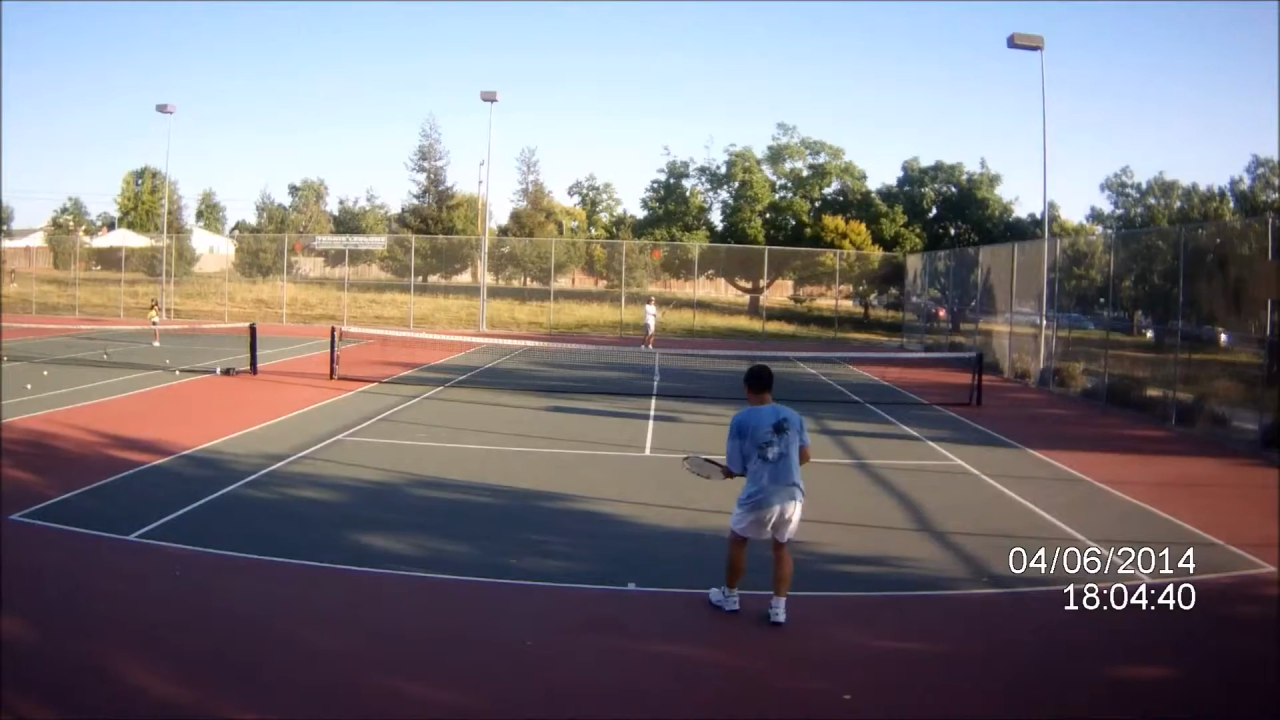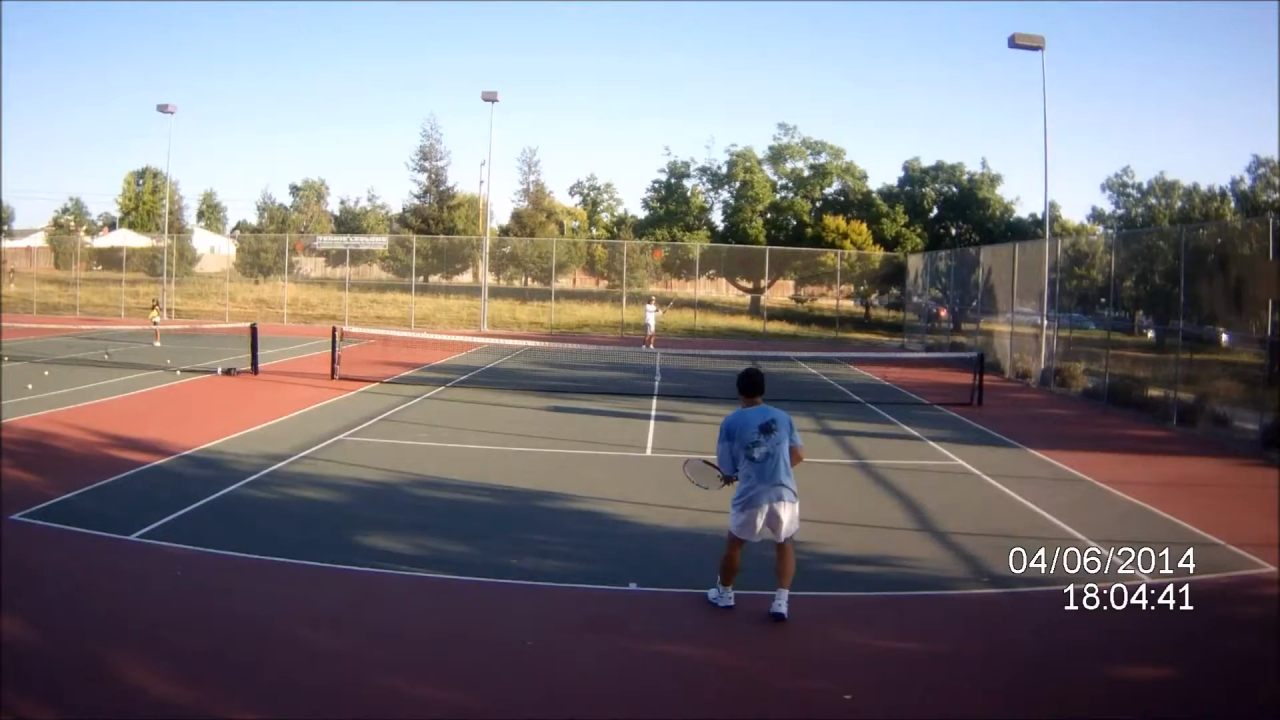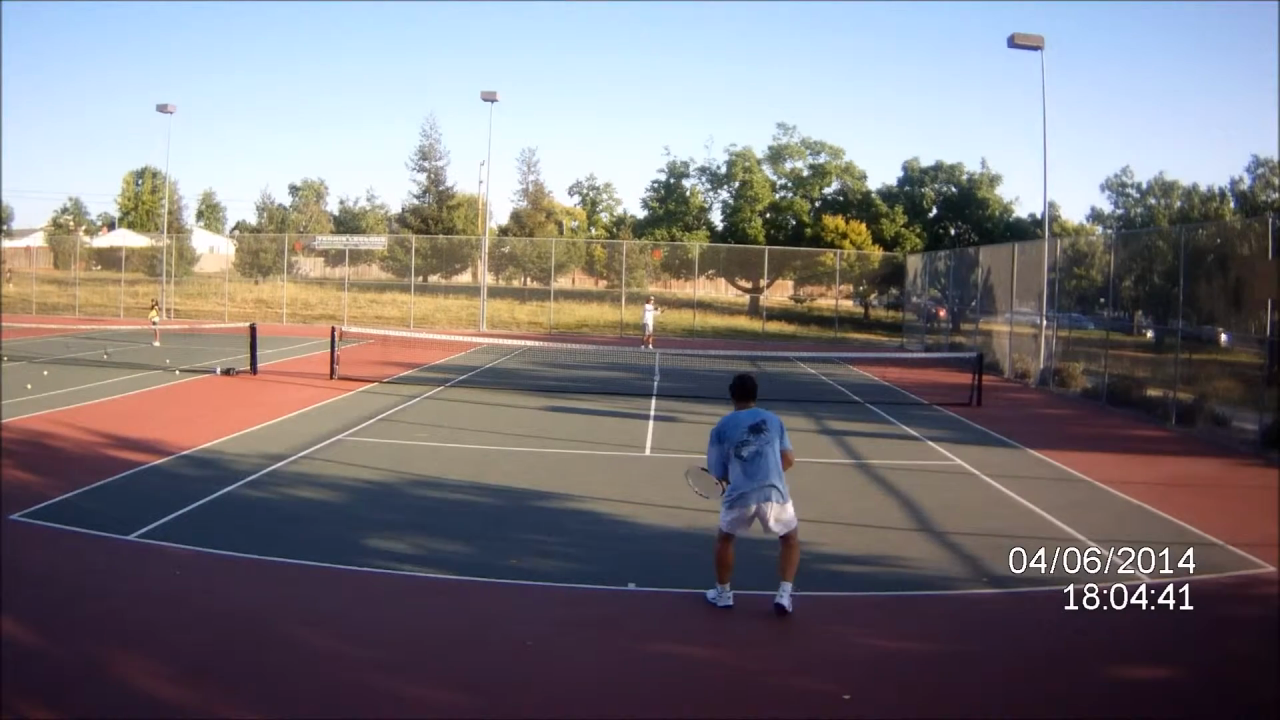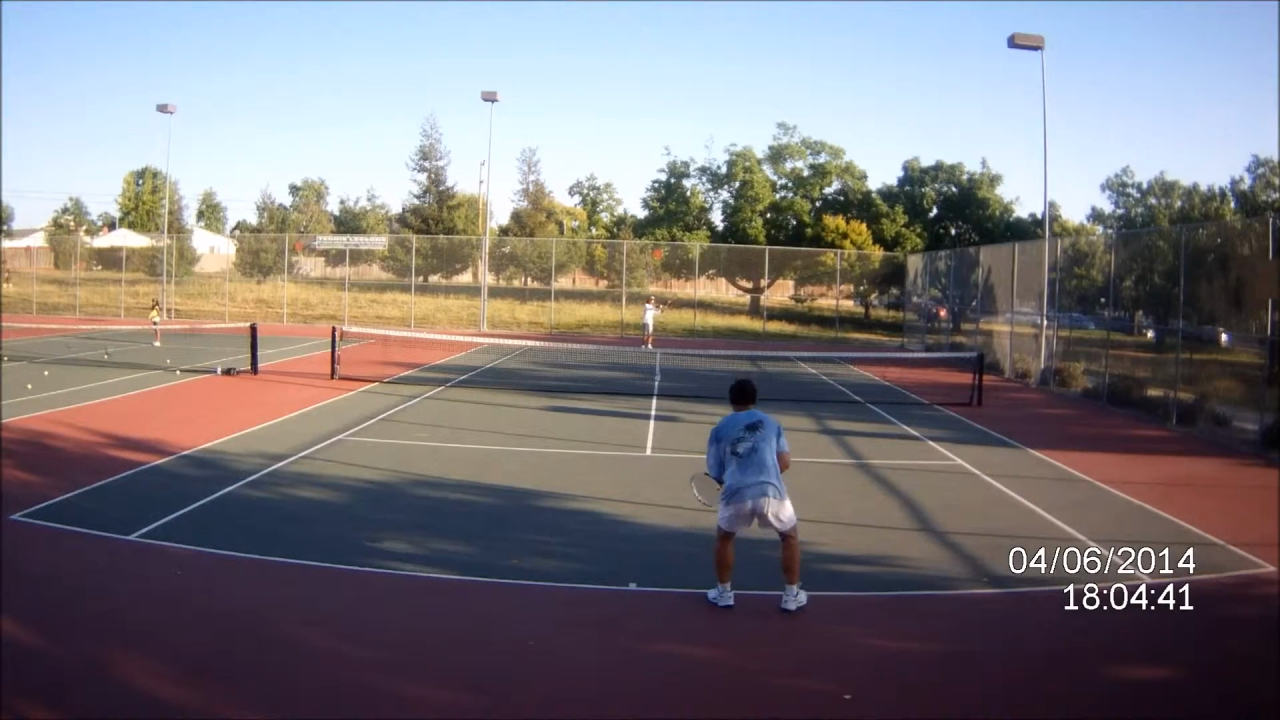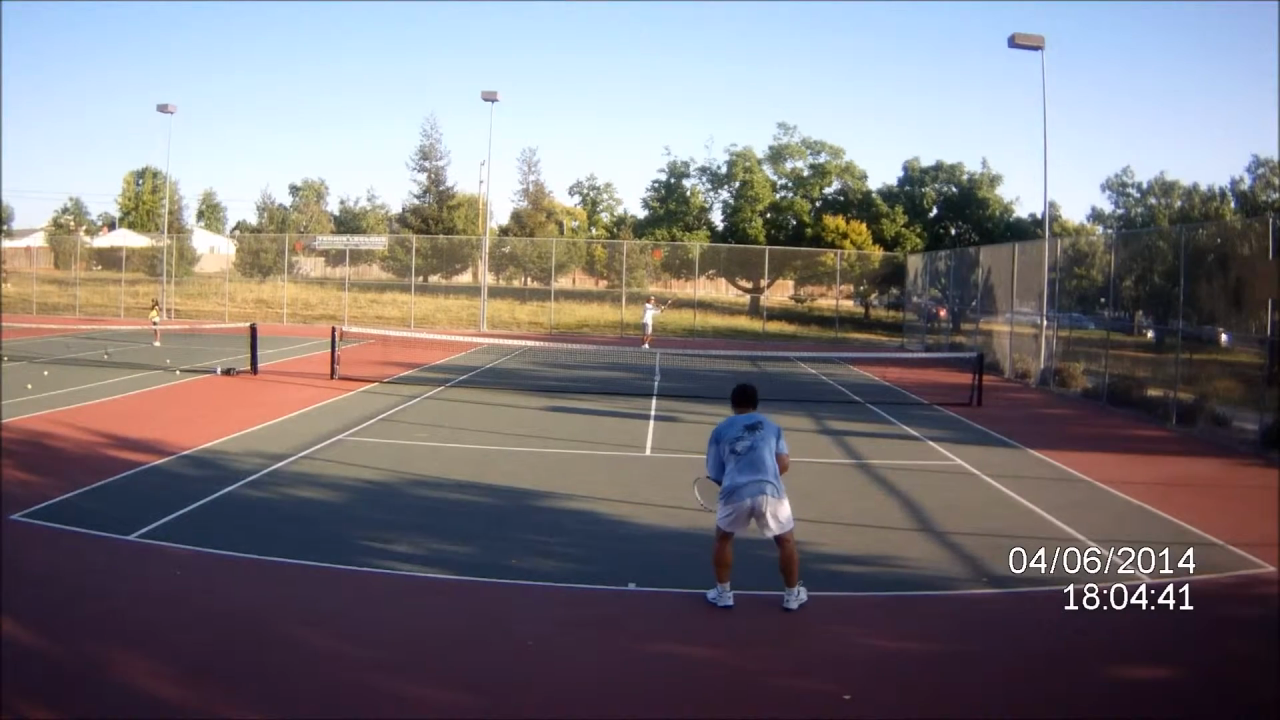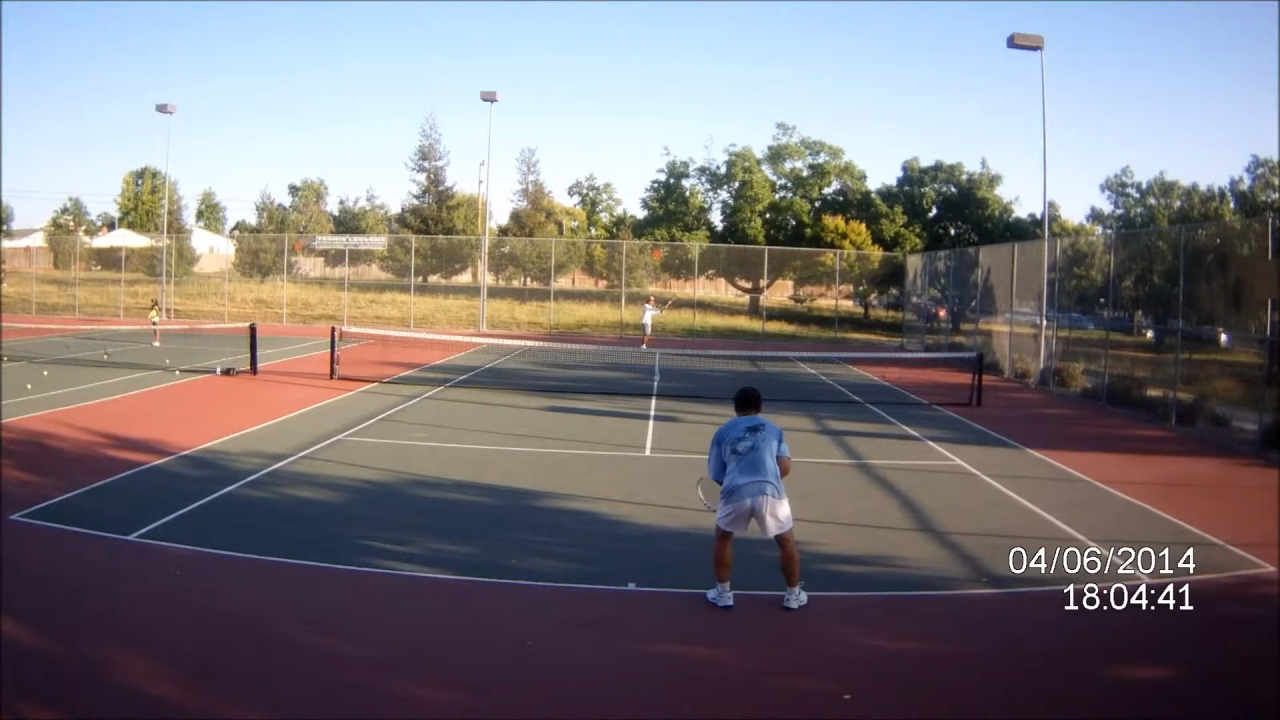
dt=0.1s
person 1, frame 1
left shoulder: (741, 420)
right shoulder: (793, 416)
left elbow: (734, 468)
right elbow: (806, 456)
left hip: (759, 497)
right hip: (792, 494)
left knee: (736, 545)
right knee: (781, 549)
left ankle: (729, 596)
right ankle: (778, 607)
person 1, frame 2
left shoulder: (731, 422)
right shoulder: (783, 418)
left elbow: (727, 470)
right elbow: (797, 456)
left hip: (750, 496)
right hip: (784, 493)
left knee: (734, 545)
right knee: (785, 547)
left ankle: (724, 593)
right ankle: (781, 600)
person 1, frame 3
left shoulder: (721, 427)
right shoulder: (774, 420)
left elbow: (717, 472)
right elbow: (788, 460)
left hip: (740, 496)
right hip: (774, 493)
left knee: (725, 540)
right knee: (790, 540)
left ankle: (723, 593)
right ankle: (784, 593)
person 1, frame 4
left shoulder: (720, 428)
right shoulder: (771, 423)
left elbow: (716, 474)
right elbow: (784, 461)
left hip: (736, 493)
right hip: (771, 490)
left knee: (724, 538)
right knee: (790, 539)
left ankle: (724, 593)
right ankle: (792, 595)
person 1, frame 5
left shoulder: (720, 430)
right shoulder: (771, 426)
left elbow: (715, 475)
right elbow: (783, 464)
left hip: (735, 493)
right hip: (769, 491)
left knee: (722, 539)
right knee: (786, 543)
left ankle: (723, 593)
right ankle: (792, 595)
person 1, frame 6
left shoulder: (723, 432)
right shoulder: (773, 429)
left elbow: (716, 476)
right elbow: (785, 467)
left hip: (735, 493)
right hip: (770, 491)
left knee: (722, 538)
right knee: (786, 542)
left ankle: (723, 593)
right ankle: (793, 594)
